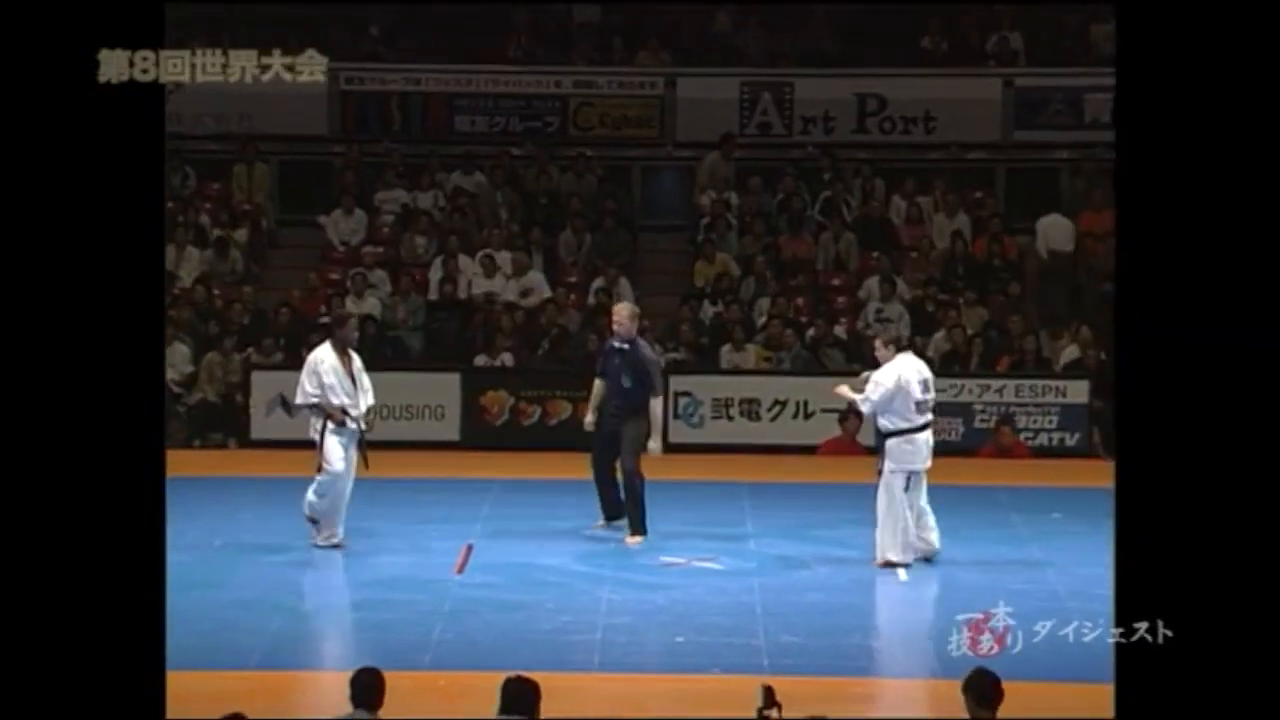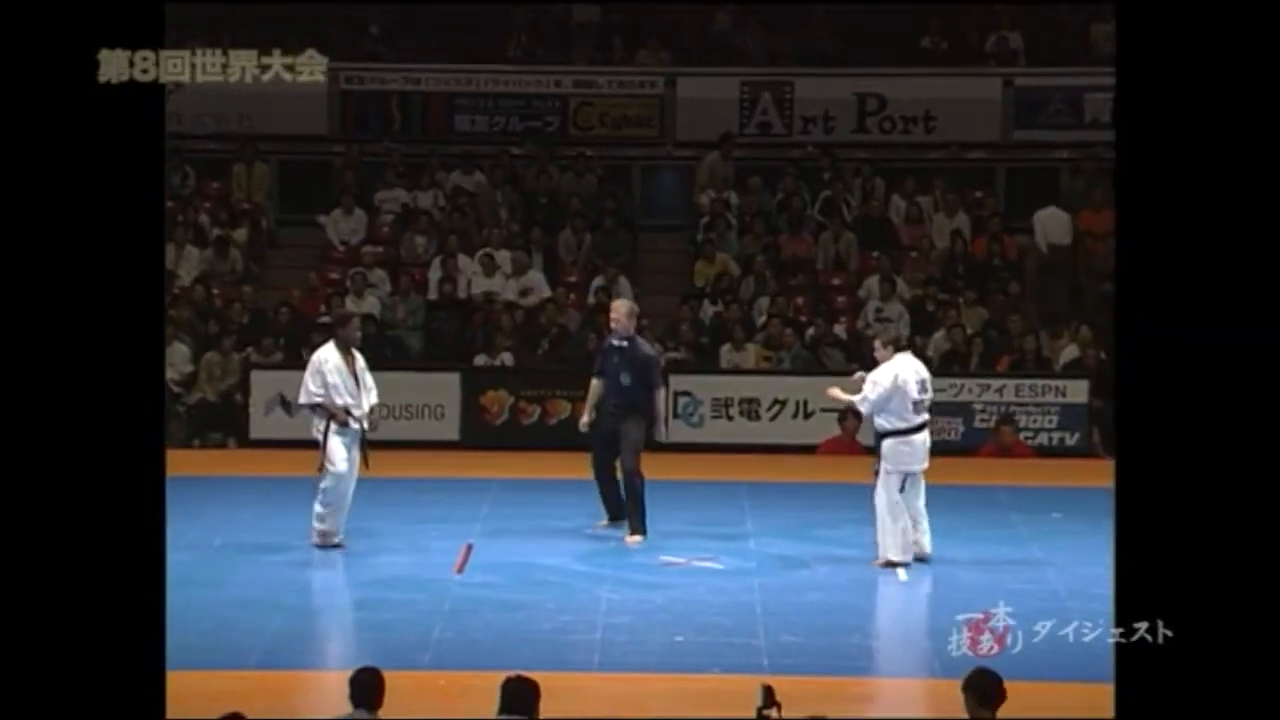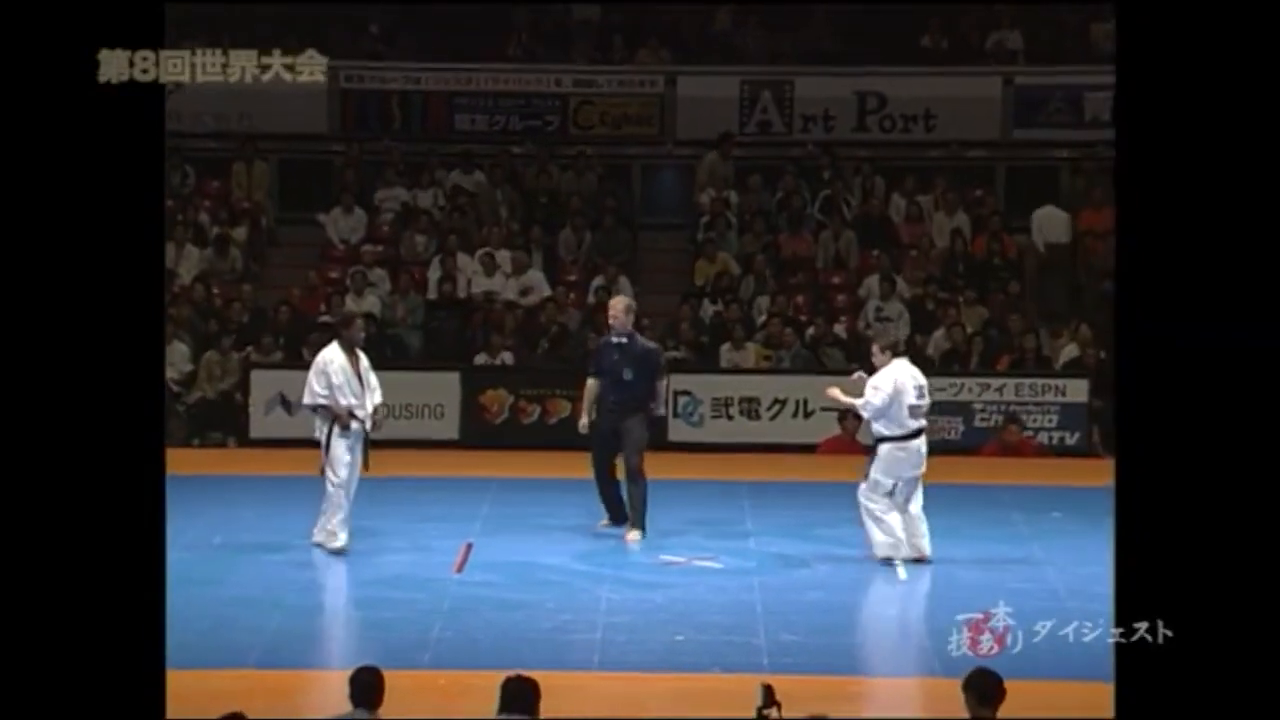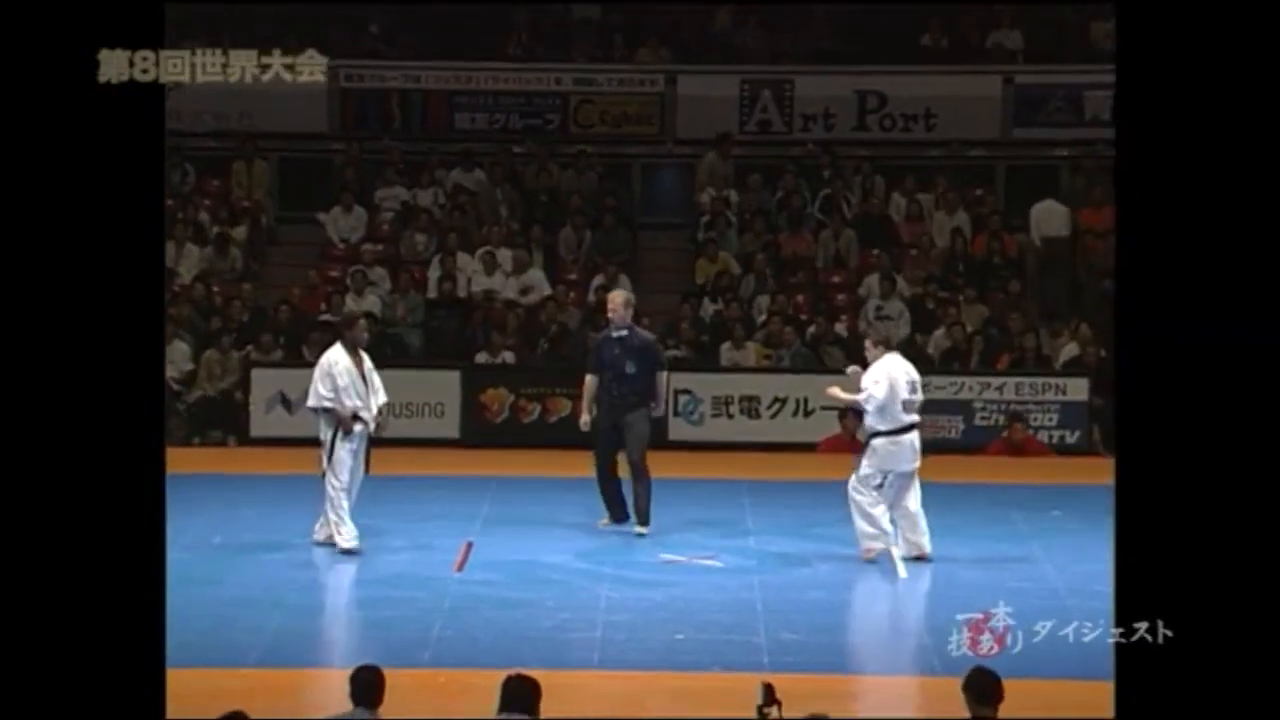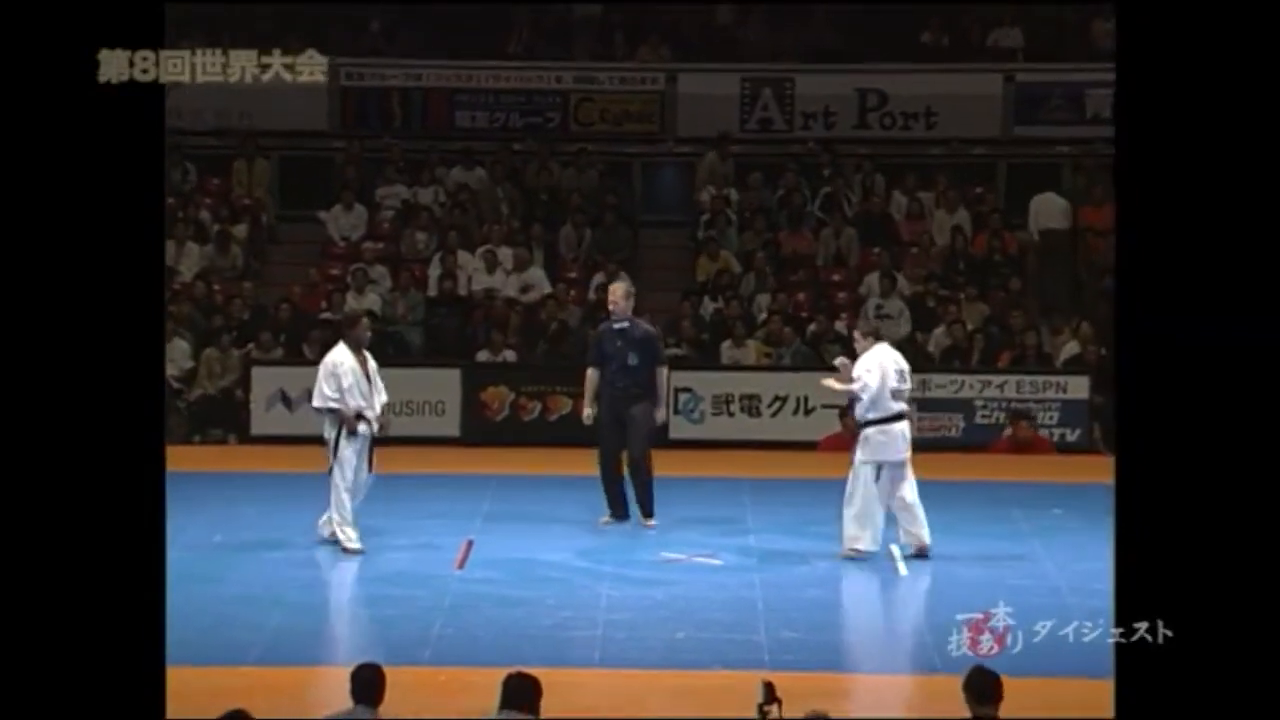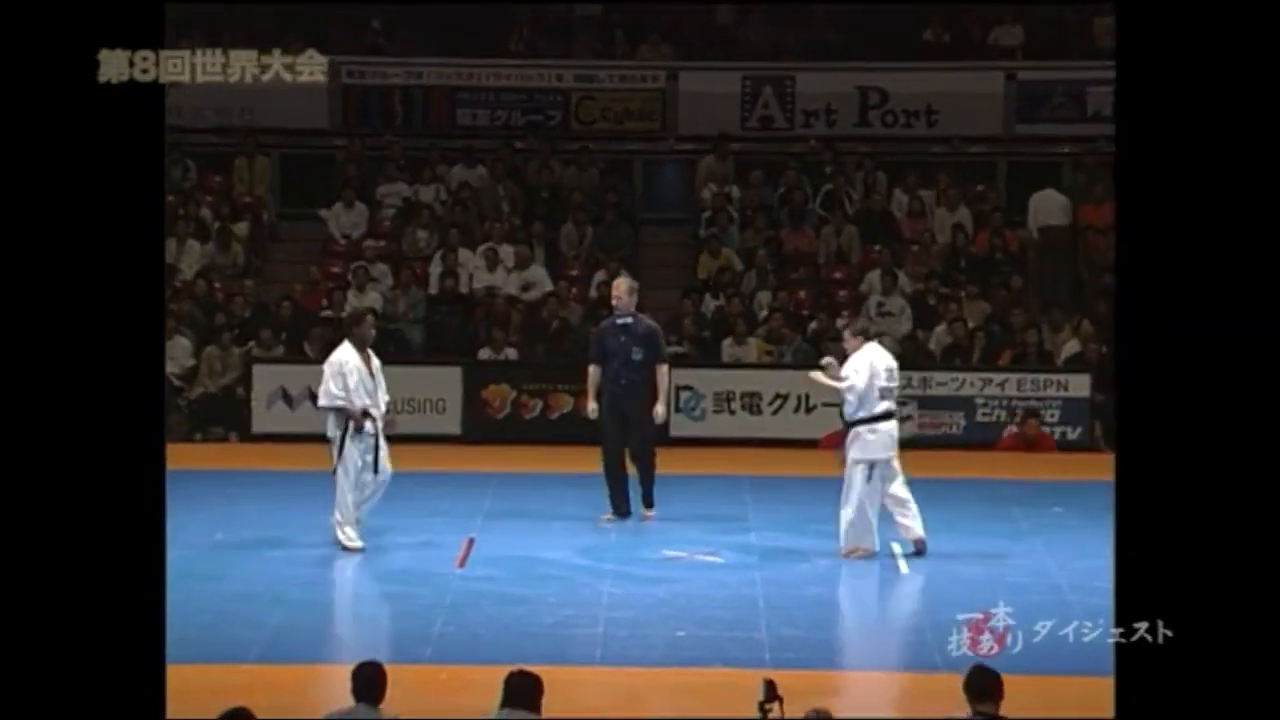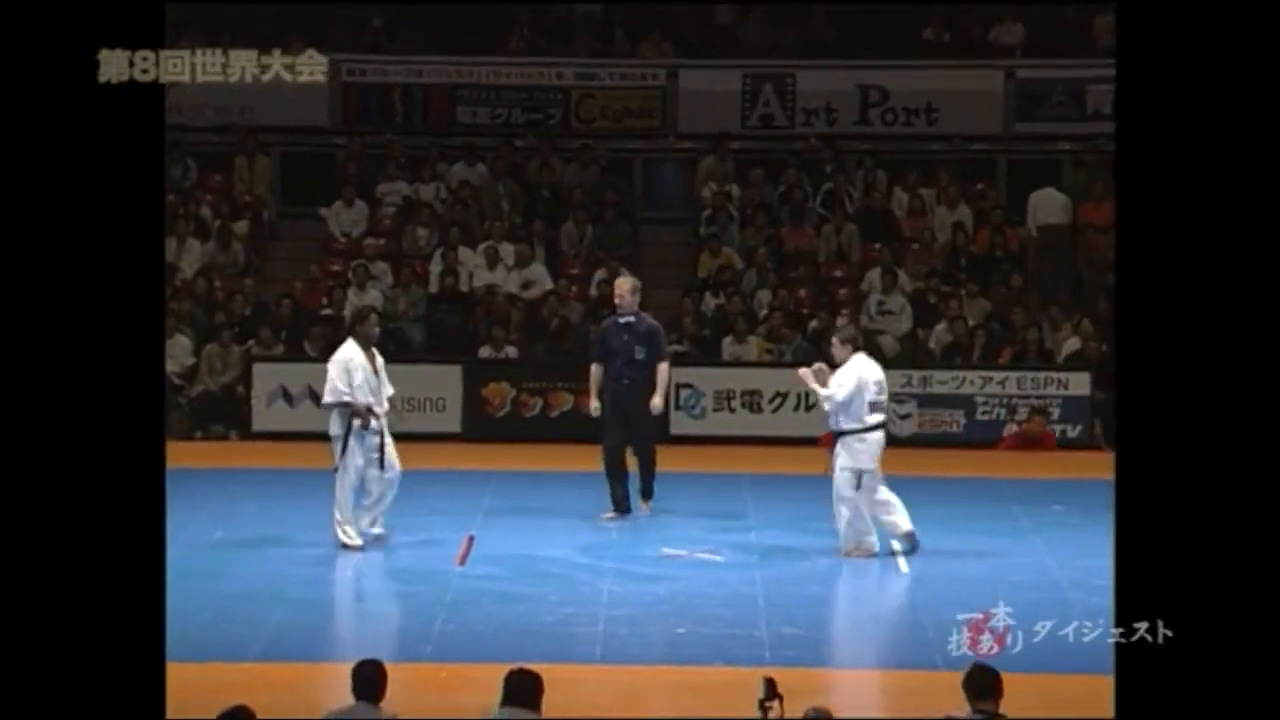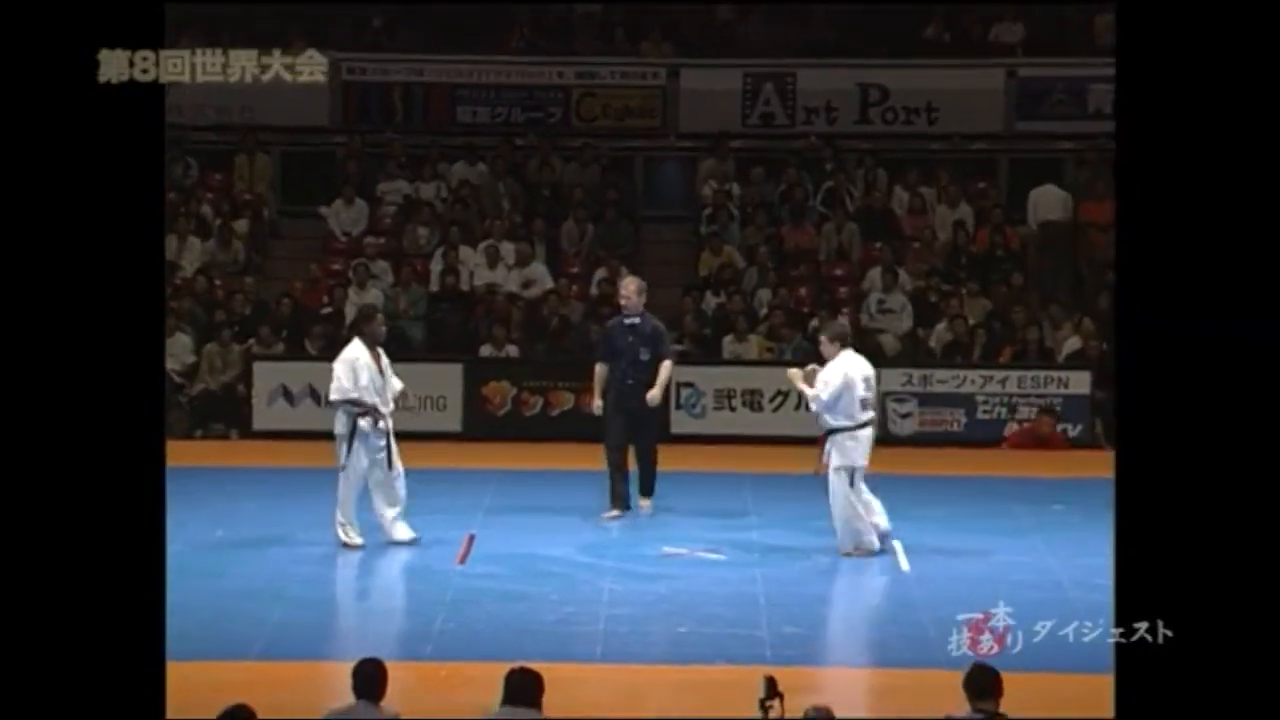
dt=0.1s
person 1, frame 1
left shoulder: (646, 356)
right shoulder: (609, 347)
left elbow: (656, 396)
left wrist: (655, 437)
right wrist: (591, 411)
left hip: (633, 418)
right hip: (608, 415)
left knee: (630, 469)
right knee: (601, 466)
left ankle: (637, 529)
right ankle: (613, 513)
person 1, frame 2
left shoulder: (645, 353)
right shoulder: (608, 346)
left elbow: (658, 389)
right elbow: (598, 379)
left wrist: (659, 424)
right wrist: (587, 412)
left hip: (633, 417)
right hip: (606, 415)
left knee: (630, 468)
right knee: (602, 467)
left ankle: (637, 529)
right ankle: (617, 513)
person 1, frame 3
left shoulder: (646, 349)
right shoulder: (604, 345)
left elbow: (659, 380)
right elbow: (594, 379)
left wrist: (659, 404)
right wrist: (585, 413)
left hip: (634, 414)
right hip: (606, 413)
left knee: (633, 468)
right knee: (601, 466)
left ankle: (636, 526)
right ankle: (617, 515)
person 1, frame 4
left shoulder: (646, 341)
right shoulder: (603, 340)
left elbow: (660, 371)
right elbow: (592, 375)
left wrist: (659, 402)
right wrist: (585, 410)
left hip: (636, 409)
right hip: (608, 409)
left knee: (637, 462)
right knee: (604, 464)
left ankle: (642, 520)
right ankle: (617, 514)
person 1, frame 5
left shoulder: (646, 333)
right shoulder: (603, 332)
left elbow: (660, 369)
right elbow: (593, 369)
left wrist: (661, 405)
right wrist: (587, 403)
left hip: (639, 403)
right hip: (609, 402)
left knee: (639, 457)
right knee: (608, 458)
left ankle: (647, 514)
right ankle: (618, 511)
person 1, frame 6
left shoulder: (649, 328)
right shoulder: (605, 329)
left elbow: (662, 366)
right elbow: (595, 365)
left wrist: (661, 402)
right wrist: (591, 399)
left hip: (641, 398)
right hip: (612, 398)
left knee: (642, 453)
right knee: (612, 455)
left ankle: (648, 504)
right ankle: (620, 508)
person 1, frame 7
left shoulder: (651, 327)
right shoulder: (607, 327)
left elbow: (663, 363)
right elbow: (598, 364)
left wrist: (659, 395)
right wrist: (594, 397)
left hip: (642, 397)
right hip: (614, 395)
left knee: (644, 450)
right knee: (612, 451)
left ankle: (645, 497)
right ankle: (620, 506)
person 1, frame 8
left shoulder: (655, 328)
right shoulder: (612, 327)
left elbow: (666, 361)
right elbow: (602, 363)
left wrist: (658, 389)
right wrist: (597, 395)
left hip: (645, 396)
right hip: (617, 395)
left knee: (646, 449)
right knee: (615, 448)
left ankle: (645, 494)
right ankle: (619, 503)
person 2, frame 1
left shoulder: (354, 358)
right shoulder: (318, 358)
left elbow: (364, 390)
right elbow: (308, 395)
left wrist: (367, 414)
right wrist: (331, 412)
left hip: (352, 426)
right hip: (329, 425)
left knee: (344, 481)
right knee: (334, 471)
left ankle: (328, 534)
right ankle: (313, 504)
person 2, frame 2
left shoulder: (357, 357)
right shoulder: (322, 357)
left elbow: (368, 390)
right elbow: (311, 395)
left wrist: (371, 414)
right wrist: (335, 412)
left hip: (355, 426)
right hip: (332, 425)
left knee: (347, 481)
right knee: (337, 471)
left ankle: (329, 534)
right ankle: (322, 520)
person 2, frame 3
left shoulder: (361, 357)
right shoulder: (326, 358)
left elbow: (371, 389)
right elbow: (315, 395)
left wrist: (374, 414)
right wrist: (338, 414)
left hip: (357, 426)
right hip: (335, 428)
left knee: (348, 483)
right knee: (337, 480)
left ankle: (325, 533)
right ankle: (334, 537)
person 2, frame 4
left shoulder: (363, 358)
right shoulder: (331, 360)
left elbow: (375, 390)
right elbow: (319, 398)
left wrist: (379, 415)
right wrist: (342, 418)
left hip: (361, 427)
right hip: (339, 430)
left knee: (352, 484)
right knee: (338, 484)
left ankle: (325, 532)
right ankle: (345, 539)
person 2, frame 5
left shoulder: (367, 358)
right shoulder: (334, 359)
left elbow: (376, 391)
right elbow: (324, 398)
left wrist: (381, 416)
right wrist: (346, 419)
left hip: (366, 427)
right hip: (344, 430)
left knee: (361, 482)
right knee: (343, 484)
left ankle: (331, 527)
right ankle: (347, 537)
person 2, frame 6
left shoulder: (370, 356)
right shoulder: (340, 358)
right elbow: (330, 397)
left wrist: (384, 414)
right wrist: (353, 416)
left hip: (372, 425)
right hip: (348, 428)
left knee: (381, 475)
right knee: (347, 483)
left ankle: (348, 521)
right ankle: (348, 536)
person 2, frame 7
left shoulder: (373, 354)
right shoulder: (344, 356)
right elbow: (335, 395)
left wrist: (392, 404)
right wrist: (359, 410)
left hip: (375, 423)
right hip: (351, 426)
left knee: (390, 471)
right knee: (348, 481)
left ankle: (369, 522)
right ankle: (347, 534)
person 2, frame 8
left shoulder: (378, 353)
right shoulder: (351, 355)
left elbow: (389, 383)
right elbow: (341, 393)
left wrist: (404, 395)
right wrist: (367, 408)
left hip: (380, 424)
right hip: (357, 425)
left knee: (391, 475)
right knee: (352, 481)
left ankle: (395, 528)
right ankle: (348, 533)
person 3, frame 1
left shoulder: (892, 371)
right shoulder: (920, 366)
left elbow: (869, 403)
left wrist: (848, 394)
right wrist: (874, 384)
left hip: (902, 443)
right hip: (921, 438)
left knee: (894, 499)
right knee: (914, 497)
left ankle: (898, 553)
right ankle: (927, 545)
person 3, frame 2
left shoulder: (890, 371)
right shoulder: (918, 366)
left elbow: (867, 403)
left wrist: (840, 396)
right wrist: (868, 384)
left hip: (899, 443)
right hip: (918, 438)
left knee: (891, 499)
right knee: (912, 497)
left ankle: (898, 553)
right ankle: (919, 547)
person 3, frame 3
left shoulder: (888, 375)
right shoulder: (914, 373)
left elbow: (870, 407)
left wrist: (841, 398)
right wrist: (867, 385)
left hip: (895, 448)
right hip: (915, 444)
left knee: (874, 497)
right knee: (909, 500)
left ankle: (893, 547)
right ankle: (919, 549)
person 3, frame 4
left shoulder: (881, 369)
right shoulder: (907, 367)
left elbow: (871, 401)
left wrist: (842, 396)
right wrist: (863, 380)
left hip: (888, 442)
right hip: (908, 438)
left knee: (862, 489)
right knee: (906, 498)
left ankle: (876, 542)
right ankle: (919, 547)
person 3, frame 5
left shoulder: (871, 359)
right shoulder: (897, 358)
left elbow: (866, 391)
left wrist: (838, 386)
right wrist: (850, 374)
left hip: (878, 433)
right hip: (899, 428)
left knee: (864, 490)
right knee: (903, 488)
left ankle: (860, 544)
right ankle: (920, 541)
person 3, frame 6
left shoulder: (861, 358)
right shoulder: (885, 356)
left elbow: (852, 390)
left wrist: (826, 381)
right wrist: (837, 373)
left hip: (867, 432)
right hip: (887, 427)
left knee: (859, 491)
right knee: (893, 485)
left ankle: (861, 543)
right ankle: (915, 535)
person 3, frame 7
left shoulder: (850, 370)
right shoulder: (872, 366)
left elbow: (833, 401)
left wrist: (811, 382)
right wrist: (827, 378)
left hip: (854, 440)
right hip: (872, 435)
left knee: (847, 494)
right knee: (873, 489)
left ankle: (862, 544)
right ankle: (903, 529)
person 3, frame 8
left shoulder: (837, 368)
right shoulder: (863, 363)
left elbow: (820, 400)
left wrist: (799, 383)
right wrist: (819, 380)
left hip: (845, 437)
right hip: (861, 432)
left knee: (844, 494)
right knee: (853, 488)
left ankle: (863, 543)
right ankle: (877, 526)
